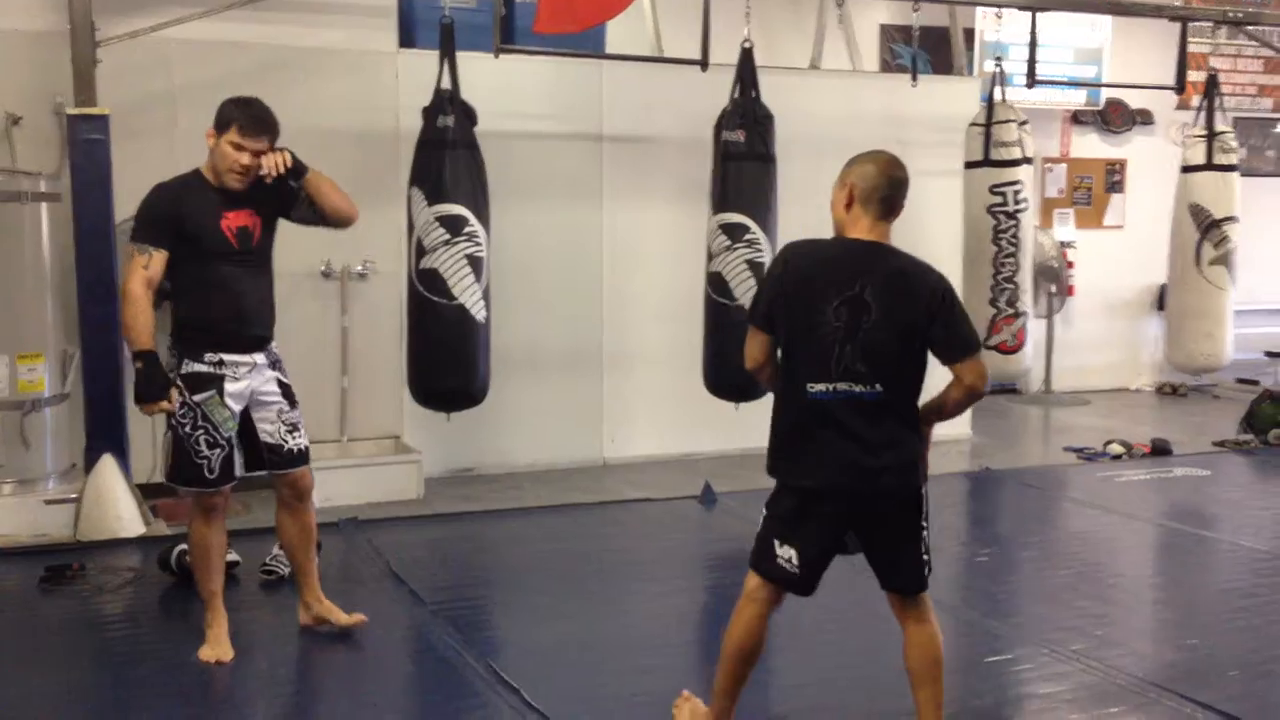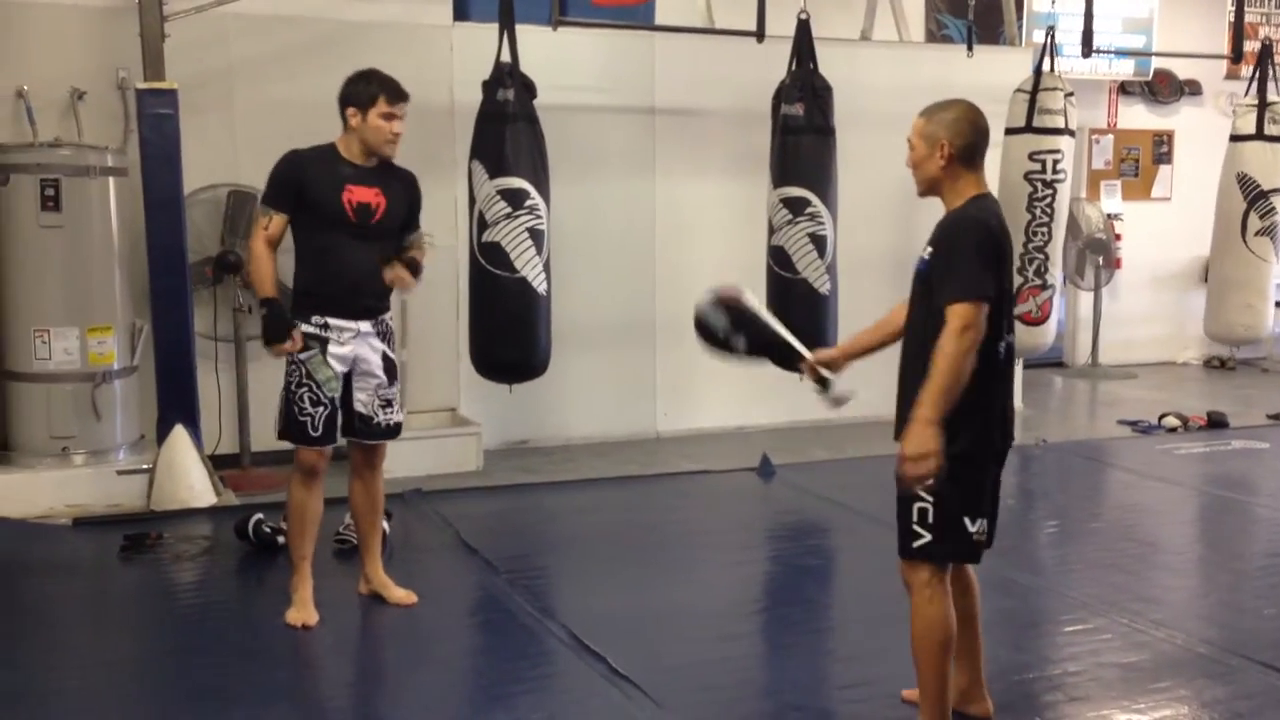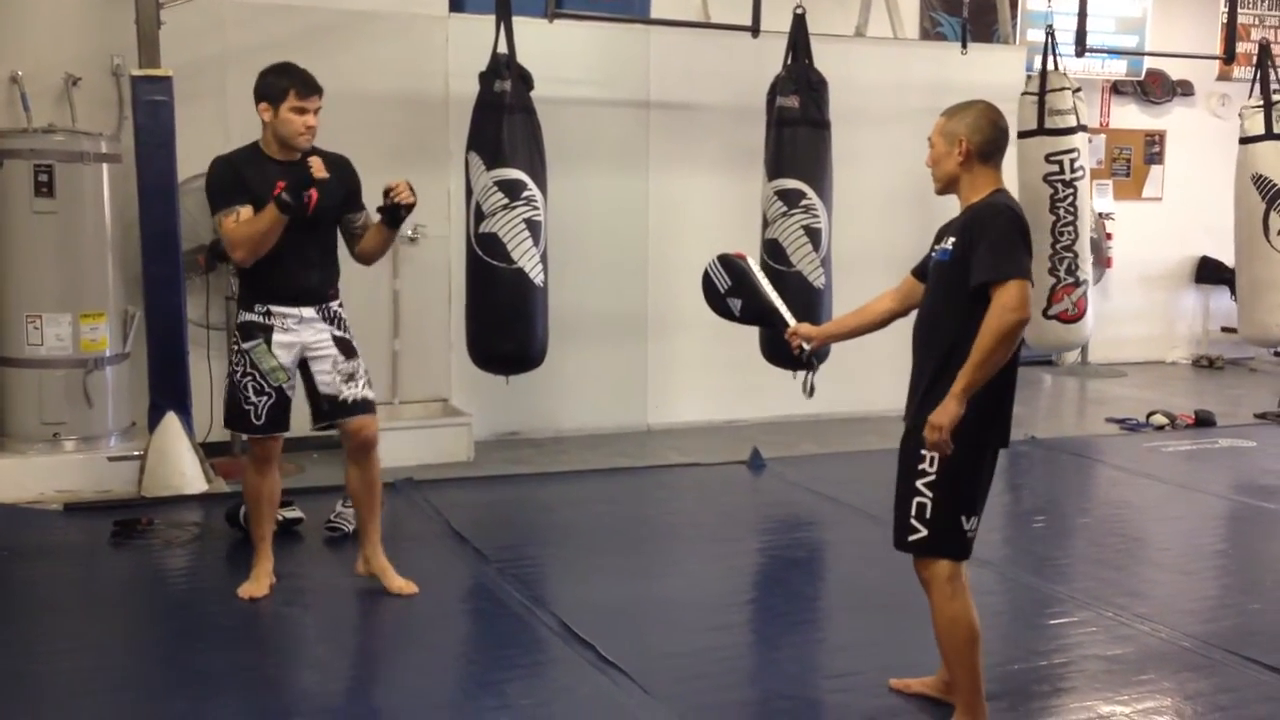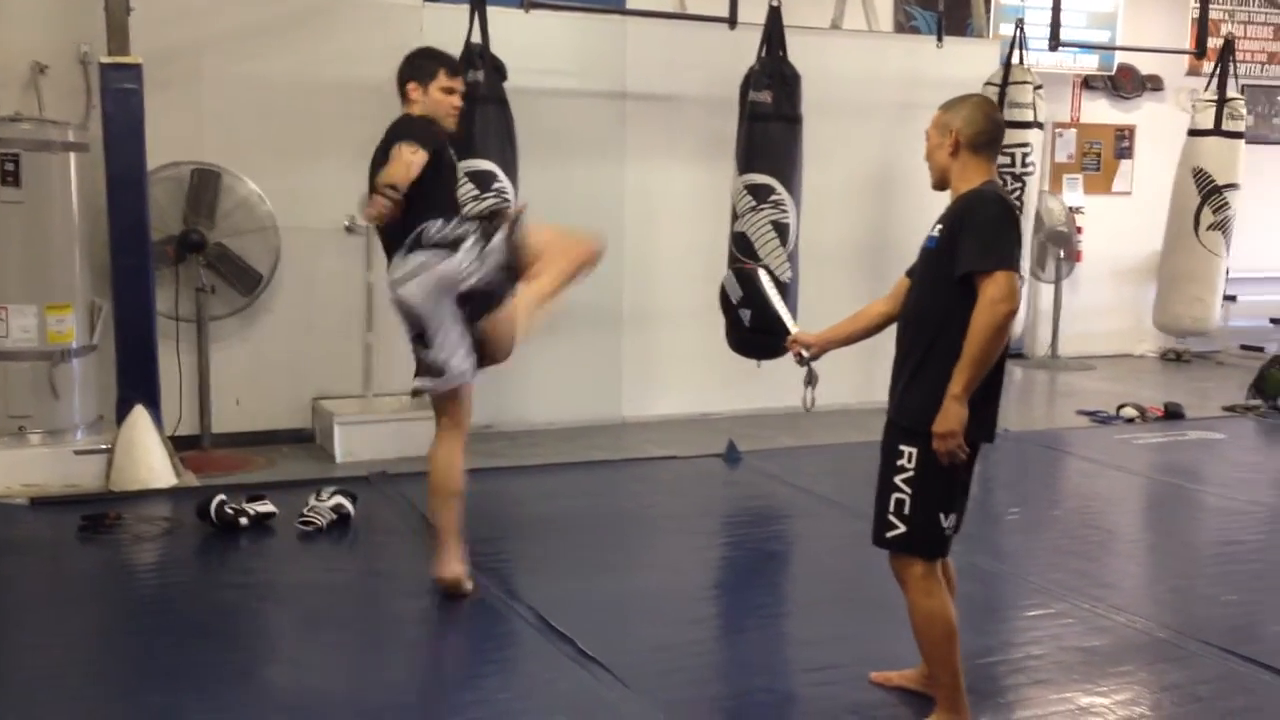
dt=1s
person 1, frame 1
left shoulder: (798, 263)
right shoulder: (926, 283)
left elbow: (757, 360)
right elbow: (972, 382)
left hip: (811, 467)
right hip: (893, 471)
left knee: (761, 592)
right knee: (912, 606)
person 1, frame 2
left shoulder: (970, 227)
right shoulder: (963, 224)
left elbow: (964, 329)
right elbow: (917, 314)
left wrist: (924, 424)
right wrist: (844, 353)
left hip: (959, 436)
right hip: (957, 432)
left knee: (923, 571)
right knee: (948, 562)
person 1, frame 3
left shoulder: (996, 218)
right shoulder: (961, 225)
left elbow: (1012, 311)
right elbow: (899, 299)
left wrist: (956, 399)
right wrist: (821, 333)
left hip: (957, 423)
right hip: (935, 418)
left knee: (938, 562)
right knee: (939, 556)
person 1, frame 4
left shoulder: (985, 207)
right shoulder: (960, 214)
left elbow: (1000, 300)
right elbow: (898, 300)
left wrist: (957, 399)
right wrist: (823, 340)
left hip: (939, 419)
right hip: (922, 413)
left knee: (913, 559)
right knee: (928, 551)
person 2, frame 1
left shoulder: (267, 193)
right shoulder: (171, 199)
left elbow: (345, 215)
right elbow: (139, 285)
left wrist: (299, 170)
right wrist: (146, 363)
left hip: (263, 363)
right hip: (203, 368)
left knee: (297, 482)
right knee: (210, 499)
left ankle: (313, 600)
right ankle: (216, 622)
person 2, frame 2
left shoulder: (402, 184)
right shoulder: (301, 168)
left elbow: (411, 250)
right elbow: (262, 243)
left wrist: (408, 268)
right wrist: (273, 308)
left hip: (376, 331)
right hip: (317, 331)
left knee: (370, 455)
right knee: (311, 459)
left ankle: (374, 572)
right ankle: (301, 588)
person 2, frame 3
left shoulder: (337, 169)
right shoulder: (232, 170)
left elbow: (364, 251)
right elbow: (242, 250)
left wrist: (392, 218)
right wrist: (289, 194)
left hip: (325, 317)
right hip: (264, 321)
left knee: (363, 434)
right knee: (263, 448)
left ankle: (372, 554)
right ankle: (263, 563)
person 2, frame 4
left shoulder: (395, 141)
right shoulder: (416, 129)
right elbow: (403, 169)
right wrist: (385, 196)
left hip: (415, 281)
right hip: (441, 245)
left knee: (454, 420)
right knee: (579, 247)
left ankle: (450, 557)
right ankle: (517, 308)
